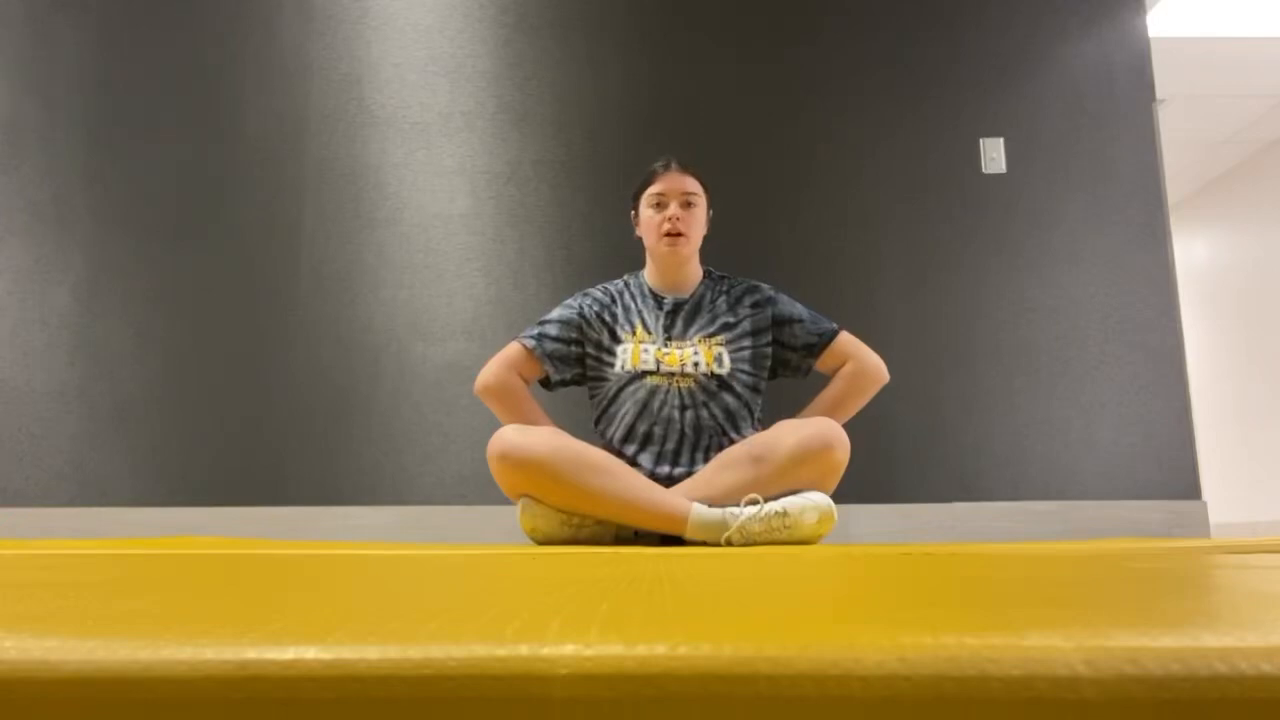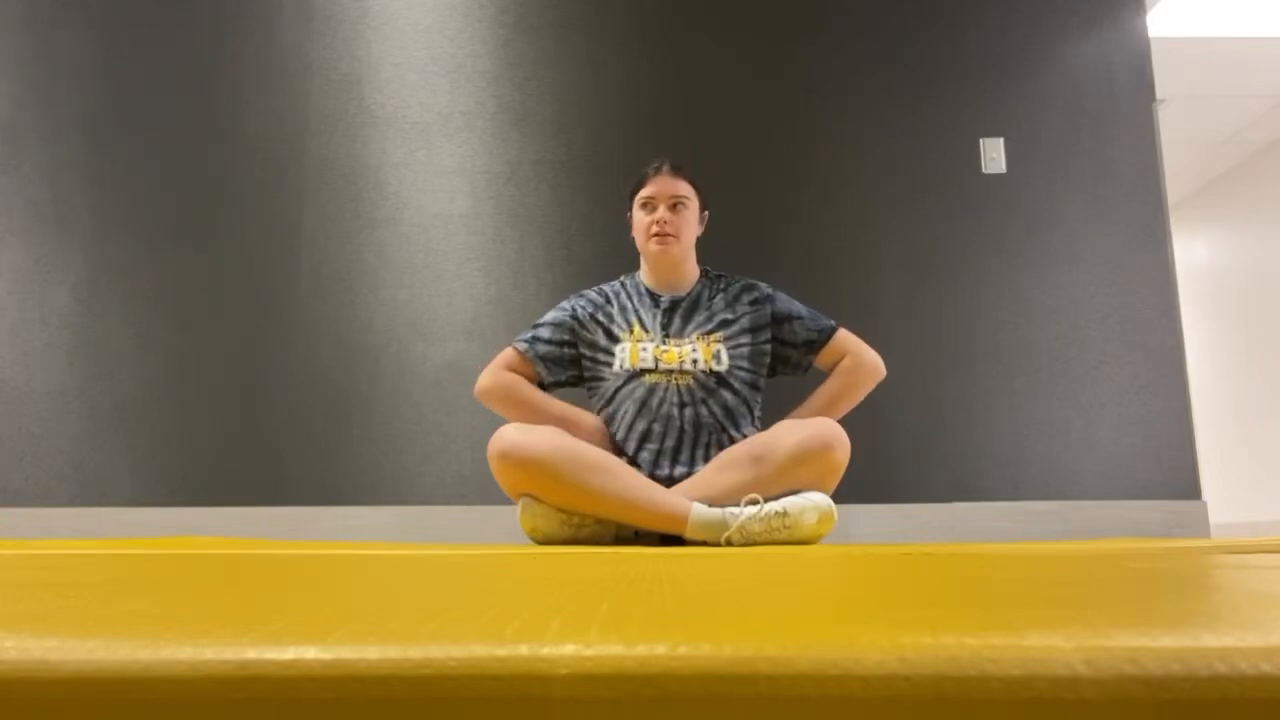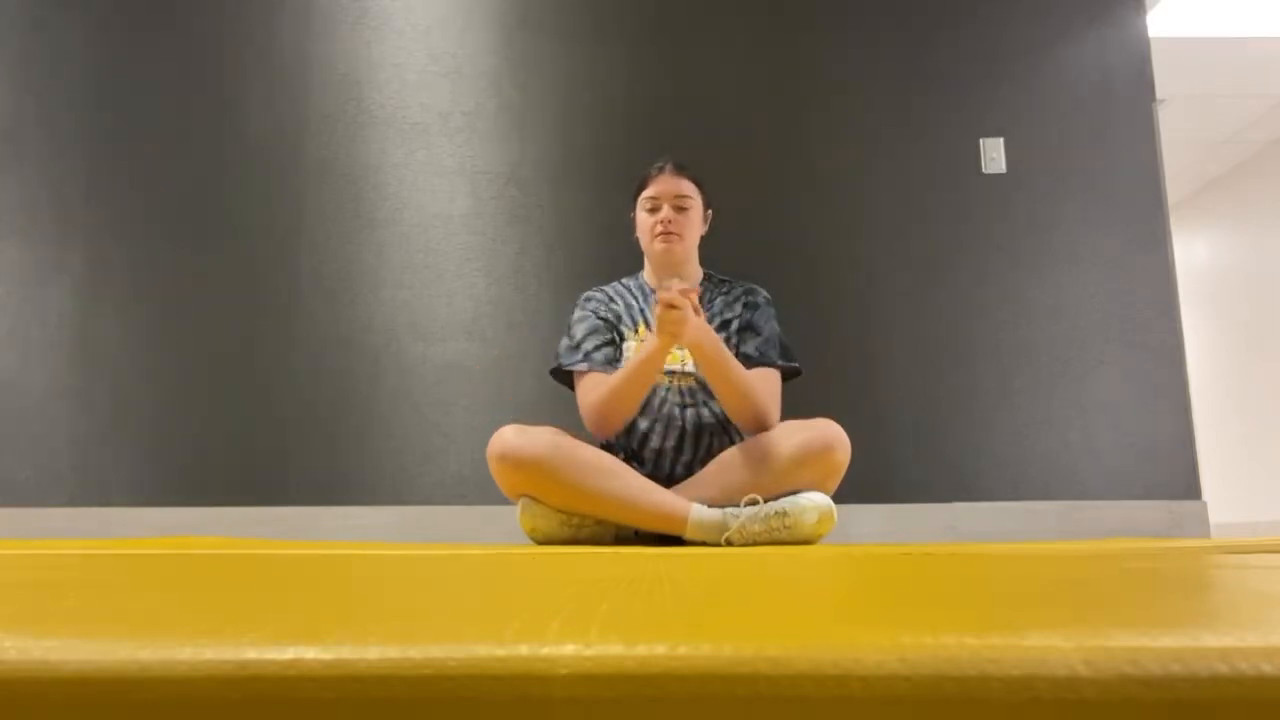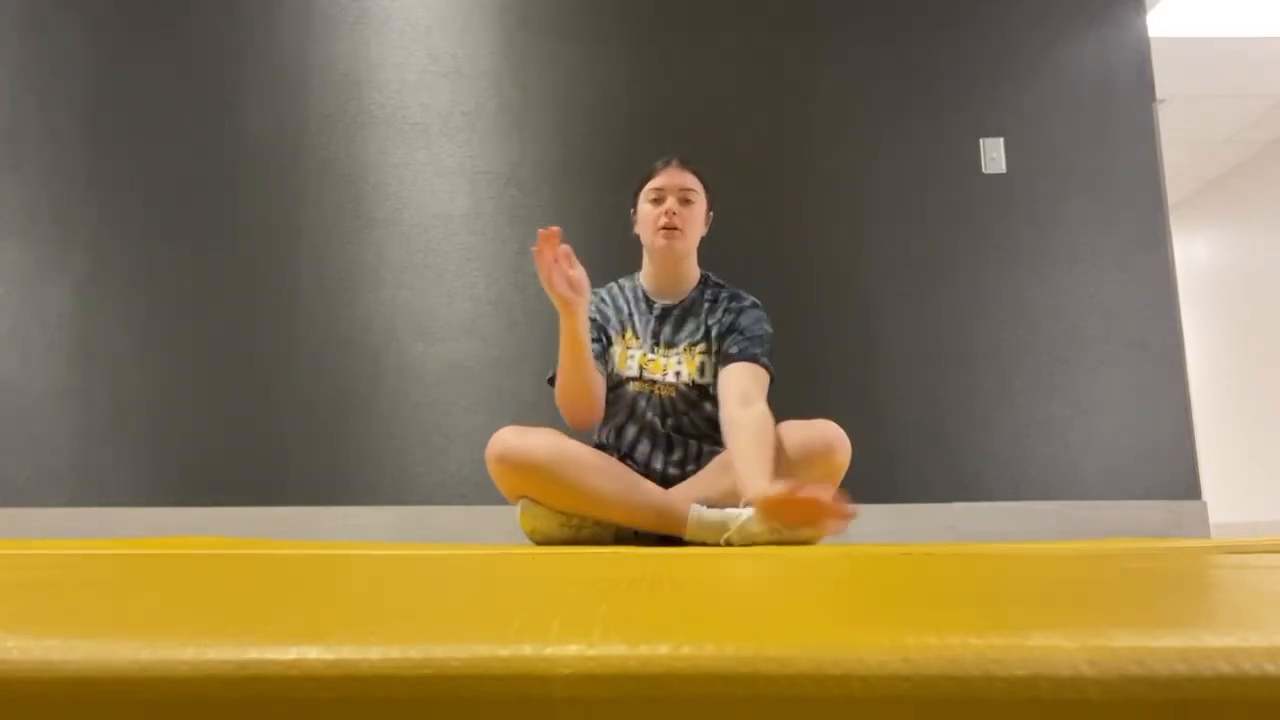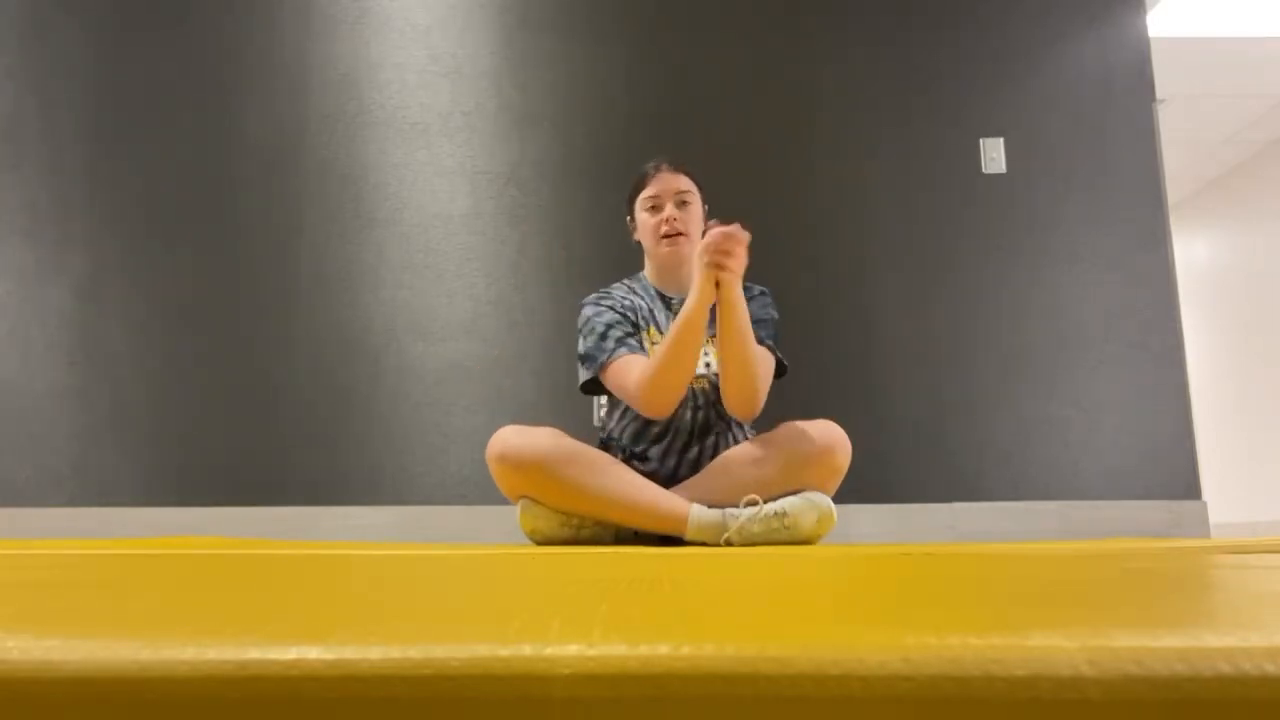
dt=0.7s
person 1, frame 1
left shoulder: (756, 307)
right shoulder: (597, 310)
left elbow: (867, 368)
right elbow: (495, 379)
left wrist: (788, 450)
right wrist: (565, 465)
left hip: (733, 491)
right hip: (621, 496)
left knee: (827, 442)
right knee: (509, 447)
left ankle: (595, 518)
right ankle: (722, 523)
person 1, frame 2
left shoulder: (753, 304)
right shoulder: (592, 310)
left elbow: (864, 364)
right elbow: (494, 382)
left wrist: (785, 441)
right wrist: (585, 428)
left hip: (732, 489)
right hip: (619, 491)
left knee: (827, 442)
right knee: (509, 446)
left ankle: (611, 521)
right ankle: (722, 524)
person 1, frame 3
left shoulder: (748, 304)
right shoulder: (600, 305)
left elbow: (761, 418)
right elbow: (601, 421)
left wrist: (697, 335)
right wrist: (660, 339)
left hip: (726, 482)
right hip: (621, 485)
left knee: (827, 441)
right knee: (510, 445)
left ankle: (612, 521)
right ankle: (720, 523)
person 1, frame 4
left shoulder: (738, 311)
right shoulder: (597, 306)
left elbow: (744, 404)
right elbow: (582, 416)
left wrist: (762, 487)
right wrist: (572, 312)
right hip: (612, 486)
left knee: (826, 442)
right knee: (508, 448)
left ankle: (603, 522)
right ankle: (727, 523)
person 1, frame 5
left shoulder: (751, 302)
right shoulder: (606, 309)
left elbow: (745, 406)
right elbow: (652, 400)
left wrist: (730, 291)
right wrist: (701, 294)
right hip: (628, 483)
left knee: (827, 443)
right knee: (509, 447)
left ankle: (612, 521)
right ankle: (721, 524)
